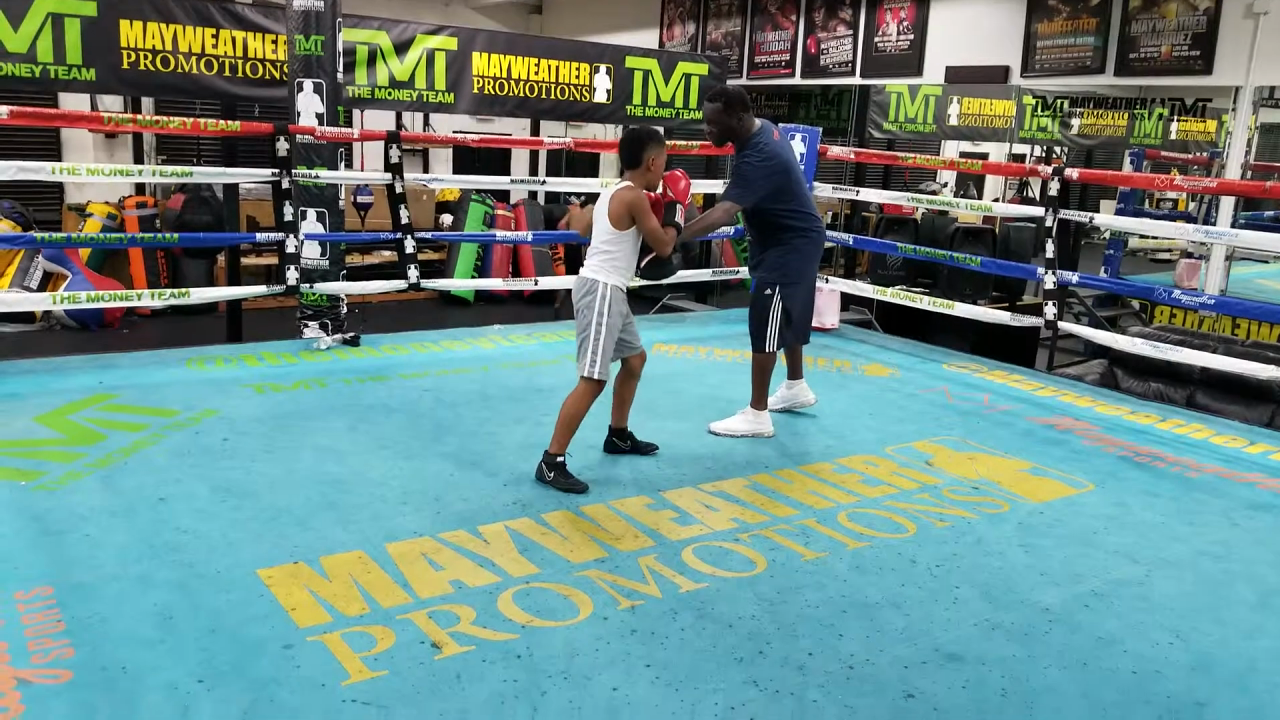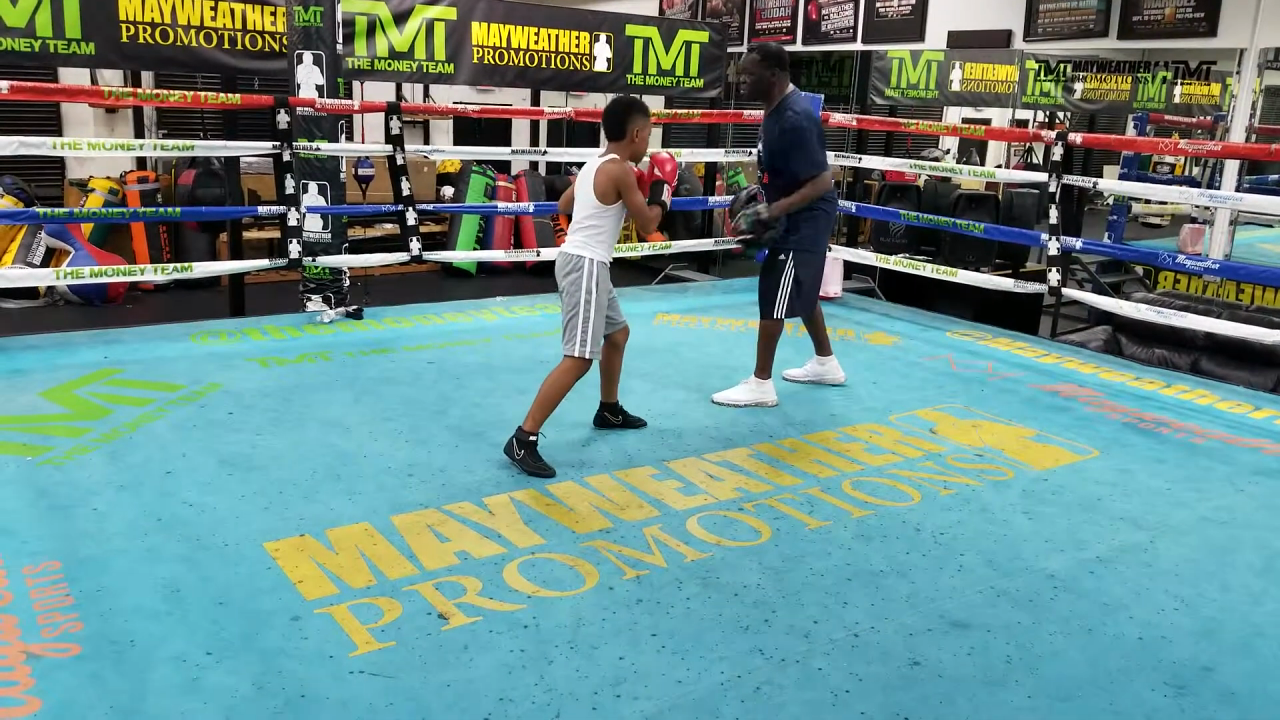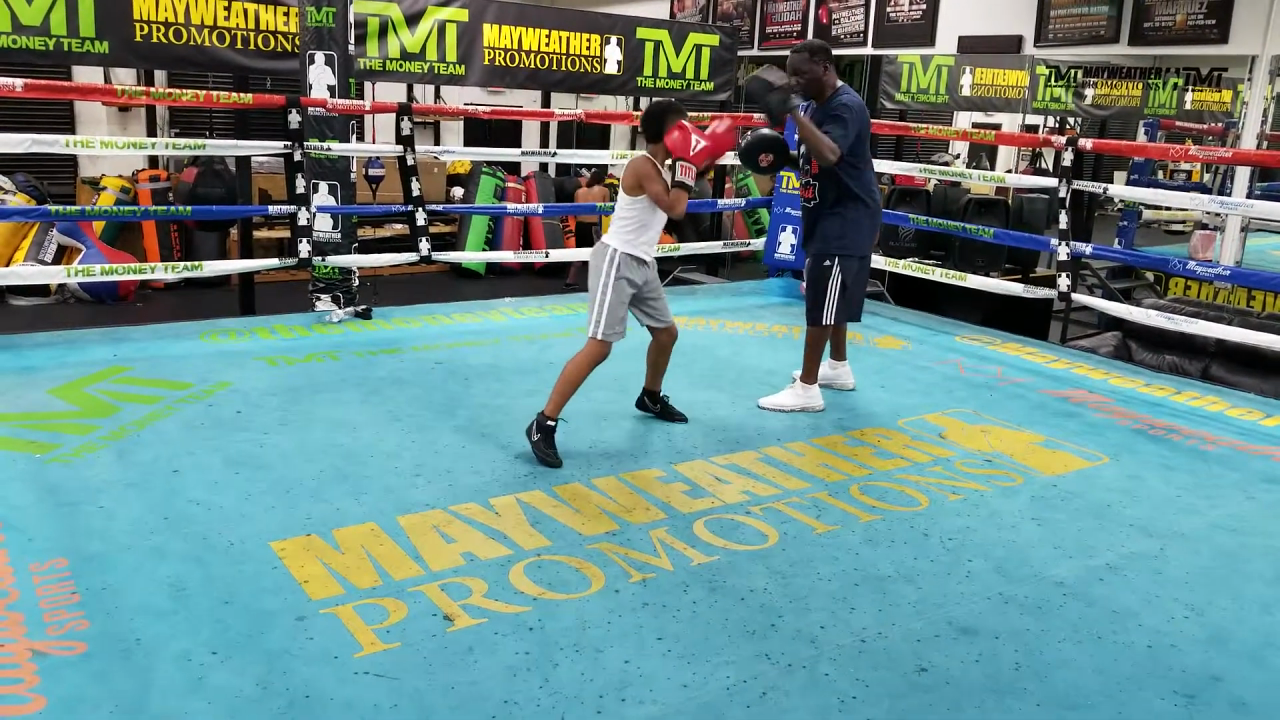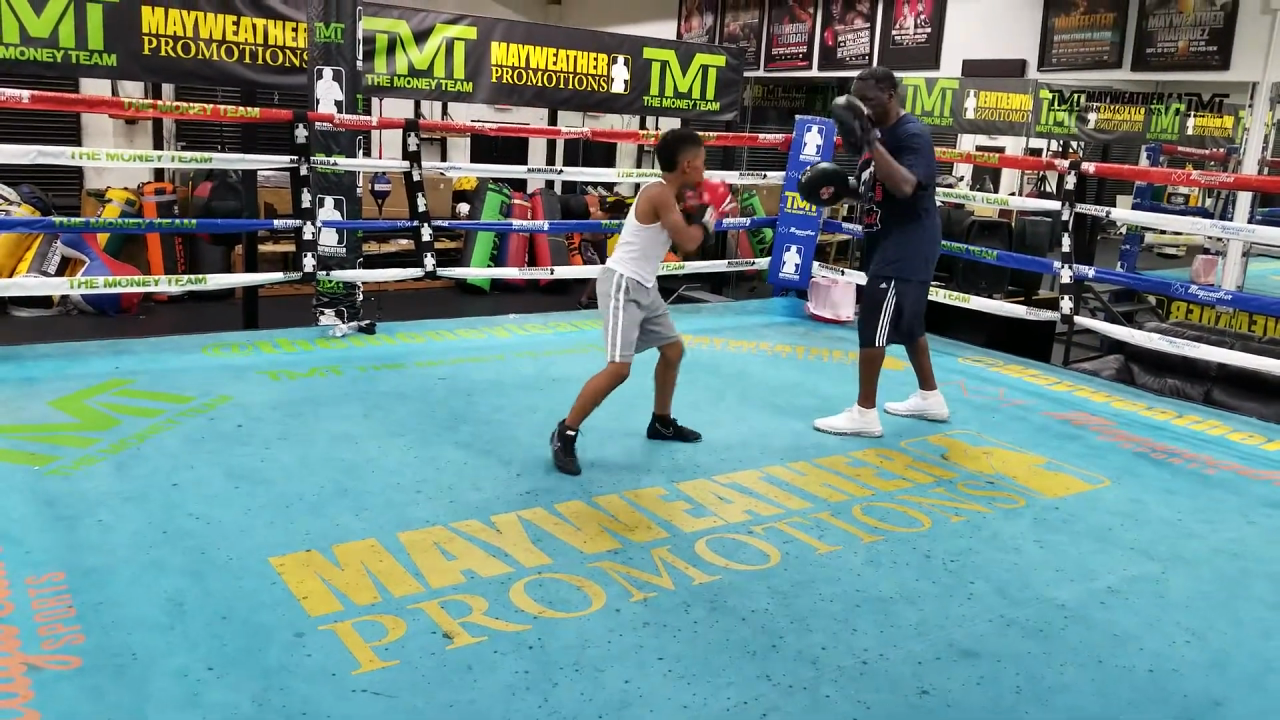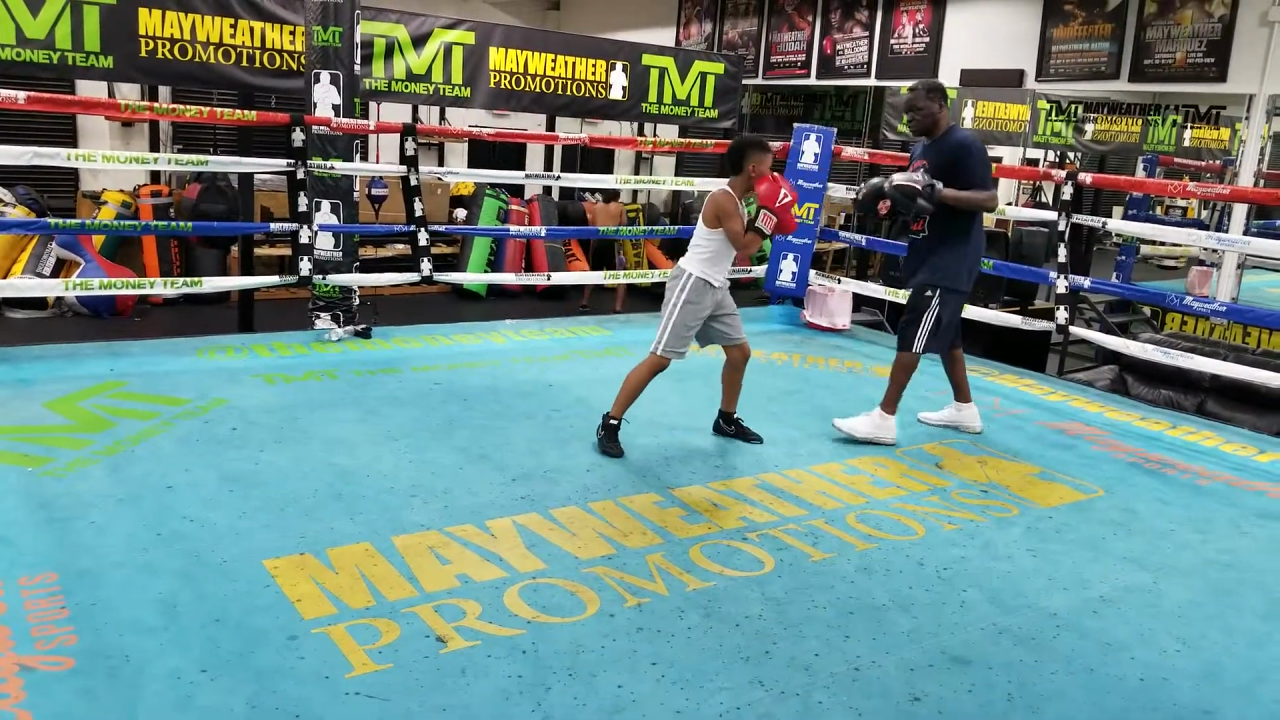
dt=1s
person 1, frame 1
left shoulder: (759, 157)
right shoulder: (763, 129)
left elbow: (722, 213)
left wrist: (673, 237)
left hip: (790, 245)
right hip: (791, 238)
left knee: (764, 324)
right knee: (786, 316)
left ankle: (757, 415)
right ankle: (796, 387)
person 1, frame 2
left shoulder: (794, 119)
right shoulder: (778, 107)
left elbow: (820, 183)
left wrist: (769, 212)
right wrist: (761, 202)
left hip: (805, 218)
right hip: (799, 218)
left knee: (774, 295)
right knee: (800, 290)
left ankle: (761, 384)
right ankle: (825, 362)
person 1, frame 3
left shoulder: (846, 105)
right shoulder: (816, 105)
left elbow: (829, 155)
left wrist: (792, 110)
left hip: (849, 217)
right hip: (827, 214)
left knee: (822, 298)
right knee: (831, 296)
left ankle: (807, 389)
right ankle: (838, 367)
person 1, frame 4
left shoulder: (912, 134)
right shoulder: (878, 132)
left elbow: (904, 186)
left wrist: (870, 142)
left hip: (908, 243)
right hip: (890, 241)
left knee: (873, 322)
right knee: (907, 320)
left ankle: (864, 413)
right ankle: (929, 397)
person 1, frame 5
left shoulder: (965, 144)
right shoulder: (922, 147)
left elbow: (988, 200)
left wrist: (935, 192)
right wrist: (889, 191)
left hip: (952, 256)
right hip: (929, 253)
left knee: (914, 332)
right knee: (943, 331)
left ankle: (884, 418)
right ankle: (964, 409)
person 2, frame 1
left shoulder: (612, 193)
right shoulder: (634, 197)
left elbow: (581, 229)
right elbow: (663, 247)
right wrist: (675, 206)
left hip: (608, 289)
right hip: (601, 290)
left knee: (635, 359)
right knee: (593, 380)
left ankle: (618, 436)
right ankle: (551, 463)
person 2, frame 2
left shoulder: (593, 165)
right shoulder: (620, 170)
left elbow: (563, 206)
right elbow: (647, 227)
right wrist: (662, 187)
left hip: (586, 263)
right hip: (586, 265)
left knee: (618, 334)
right knee: (579, 358)
left ankle: (609, 410)
right ankle: (523, 440)
person 2, frame 3
left shoulder: (657, 166)
right shoulder: (643, 165)
right elbow: (676, 210)
right wrist: (684, 163)
left hip: (640, 263)
right hip: (616, 260)
left knee: (667, 332)
right knee: (598, 347)
left ankle: (651, 397)
right ankle: (543, 426)
person 2, frame 4
left shoulder: (662, 192)
right shoulder: (660, 194)
right elbow: (687, 243)
left wrist: (692, 215)
right wrist: (710, 212)
left hip: (643, 285)
right hip: (623, 283)
left knee: (674, 350)
right knee: (618, 368)
left ankle: (661, 422)
right ankle: (566, 433)
person 2, frame 5
left shoulder: (736, 199)
right shoulder: (723, 199)
left elbow: (744, 240)
right elbow: (745, 247)
left wrist: (771, 216)
right wrist: (769, 211)
left hip: (715, 287)
right hip: (692, 284)
left knee: (740, 352)
right knee: (659, 358)
left ankle: (727, 419)
right ankle: (609, 425)
